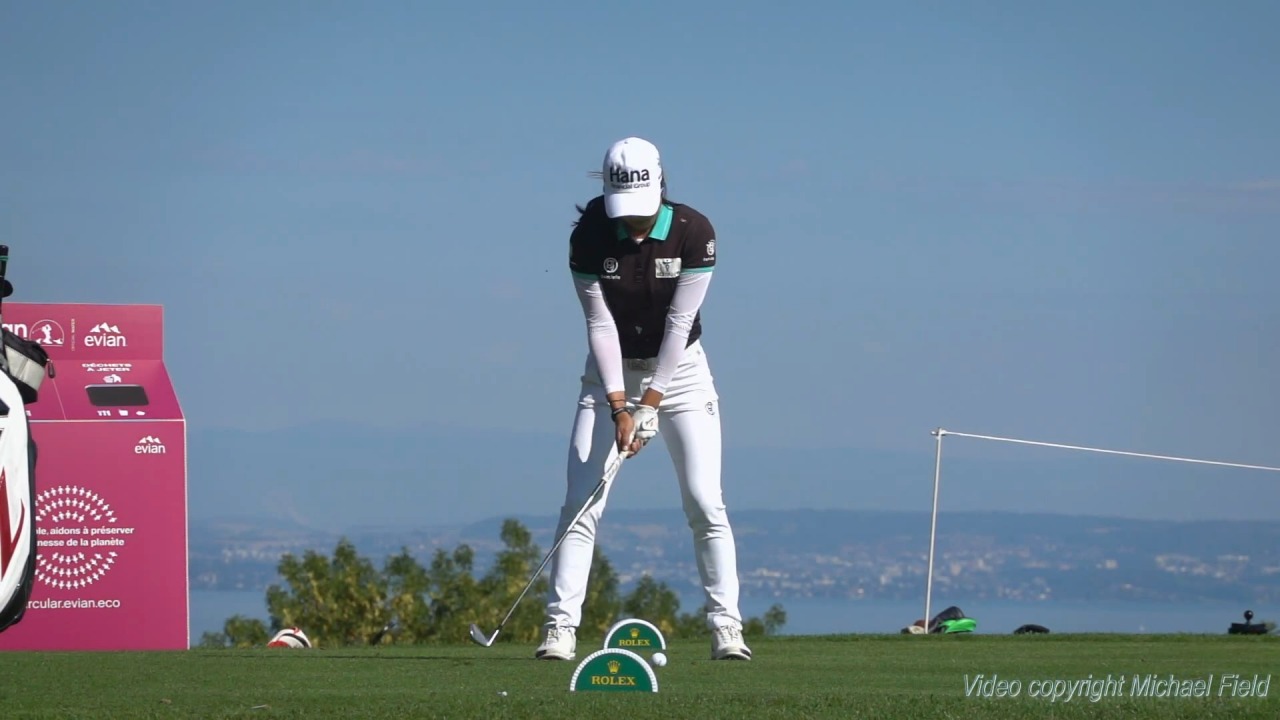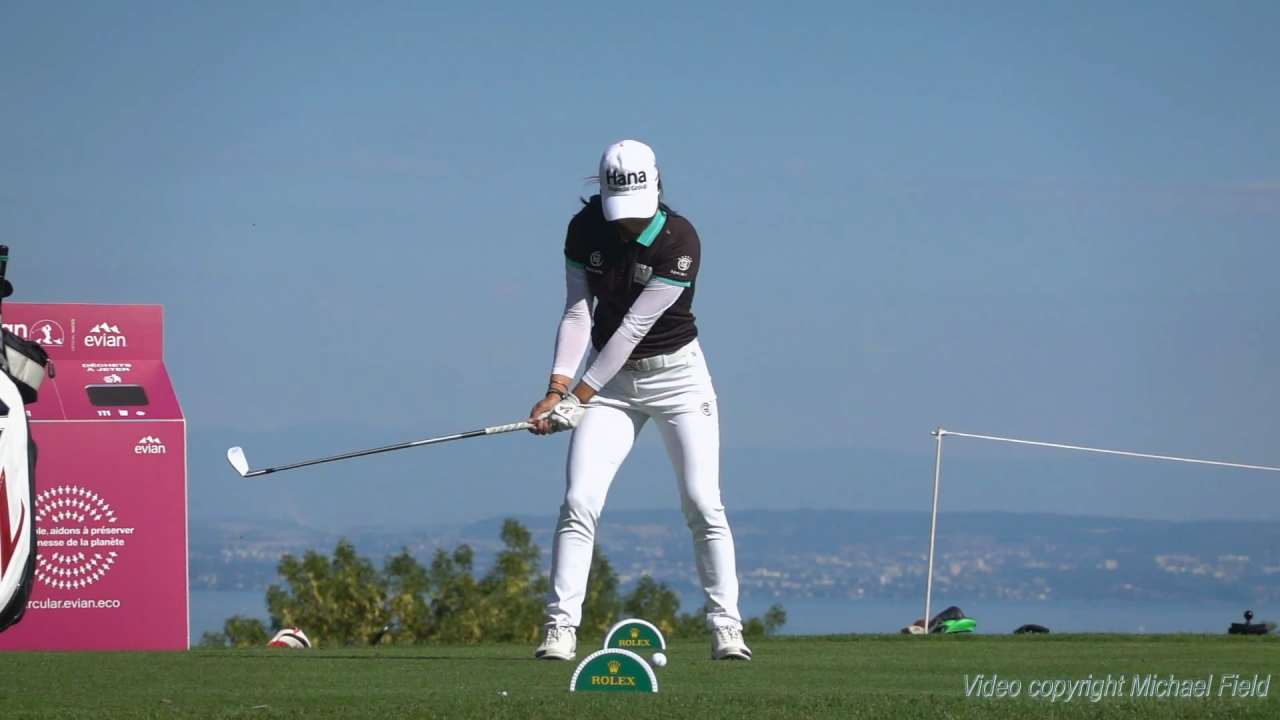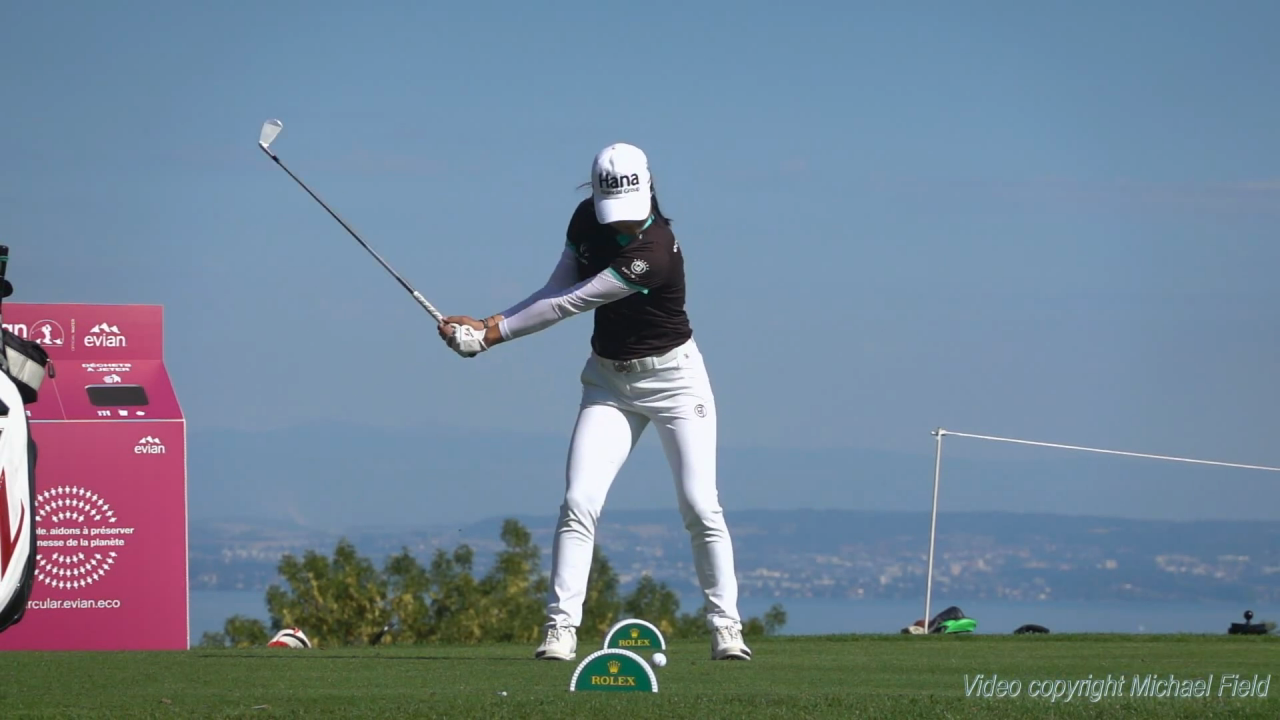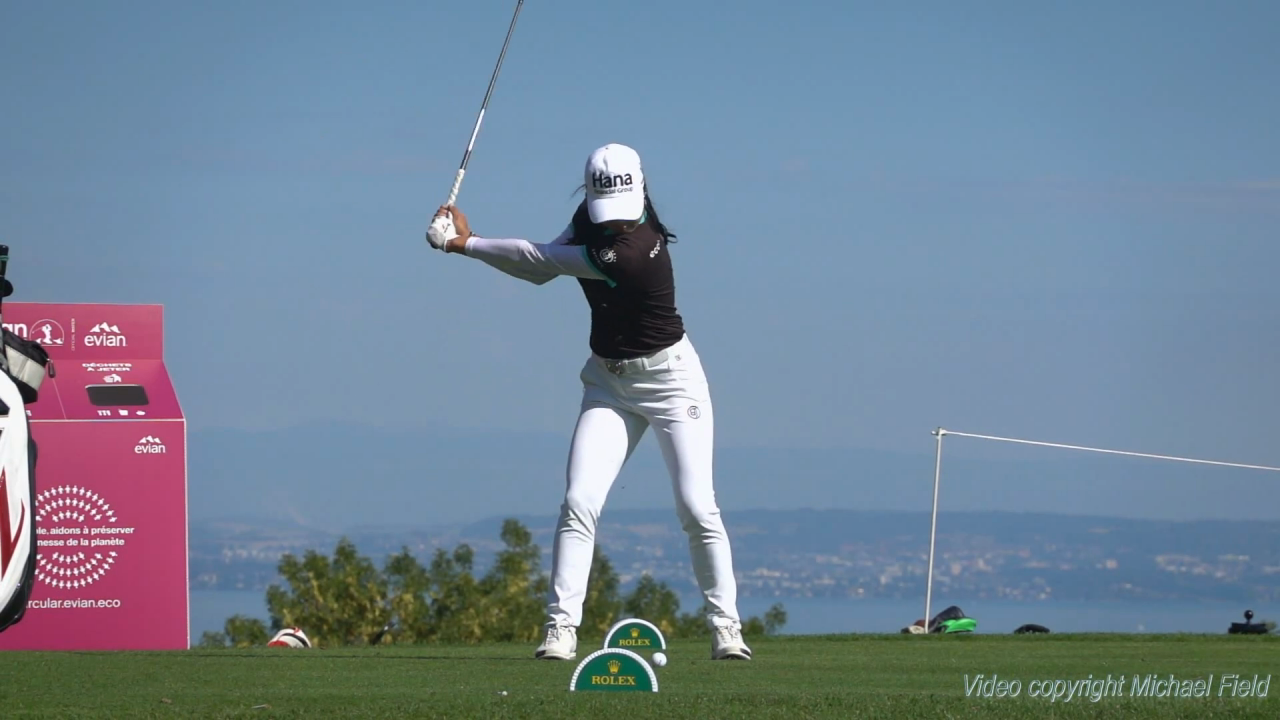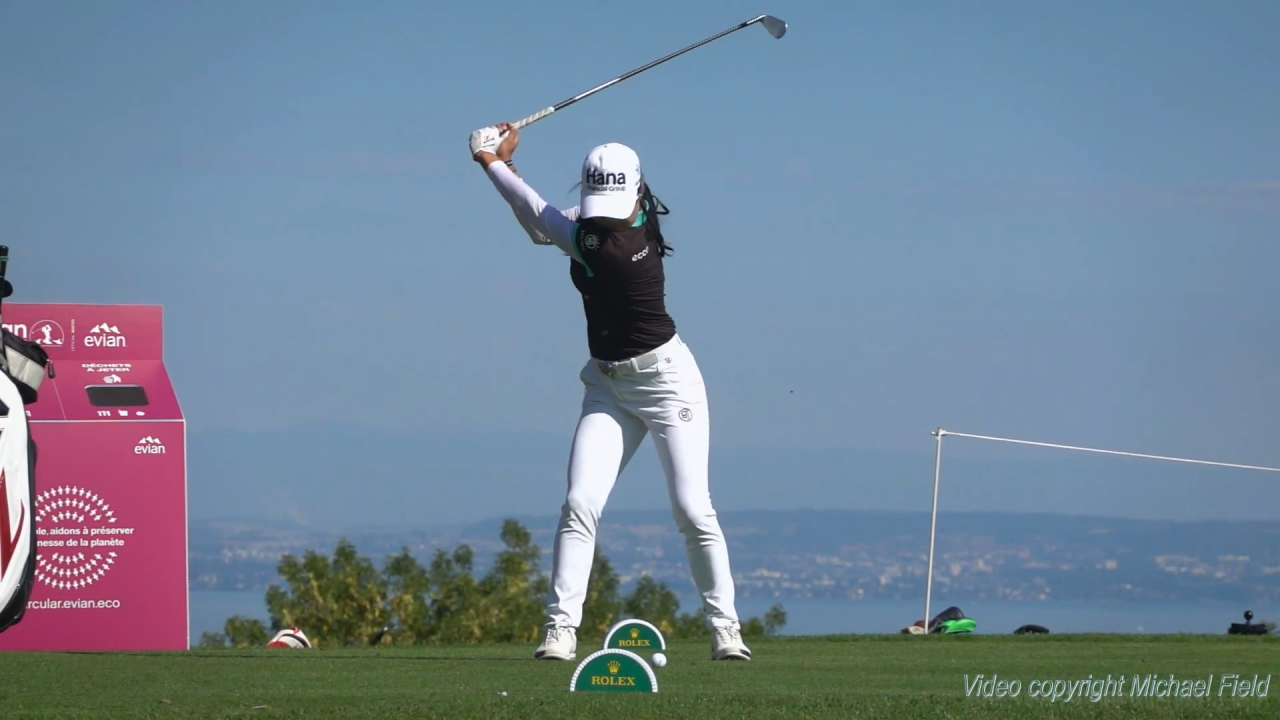
dt=0.5s
person 1, frame 1
left shoulder: (693, 231)
right shoulder: (588, 236)
left elbow: (679, 322)
right elbow: (600, 325)
left wrist: (651, 403)
right wrist: (619, 408)
left hip: (679, 371)
right hip: (611, 372)
left knee: (704, 502)
right knee: (581, 501)
left ankle: (726, 626)
right ankle: (560, 626)
person 1, frame 2
left shoulder: (680, 241)
right shoulder: (585, 228)
left elbow: (635, 327)
right elbow: (578, 314)
left wrist: (578, 393)
right wrist: (558, 384)
left hip: (677, 374)
right hip: (611, 377)
left knee: (702, 504)
right knee: (579, 501)
left ankle: (727, 626)
right ankle: (561, 627)
person 1, frame 3
left shoulder: (655, 250)
right shoulder: (586, 219)
left elbow: (571, 303)
right elbow: (555, 291)
left wrist: (493, 333)
right wrist: (489, 323)
left hip: (673, 378)
right hip: (607, 380)
left knee: (699, 504)
right knee: (578, 502)
left ankle: (726, 625)
right ankle: (561, 627)
person 1, frame 4
left shoulder: (632, 253)
right shoulder: (591, 216)
left elbow: (541, 256)
right elbow: (538, 268)
left wrist: (465, 242)
right wrist: (467, 234)
left hip: (669, 377)
right hip: (607, 381)
left knee: (696, 506)
right knee: (579, 503)
left ankle: (726, 626)
right ankle: (560, 627)
person 1, frame 5
left shoulder: (610, 248)
right shoulder: (602, 217)
left elbow: (542, 220)
right elbow: (545, 230)
left wrist: (493, 163)
right wrist: (505, 161)
left hip: (666, 381)
right hip: (608, 383)
left knee: (692, 509)
right knee: (580, 504)
left ankle: (725, 627)
right ankle: (561, 629)
